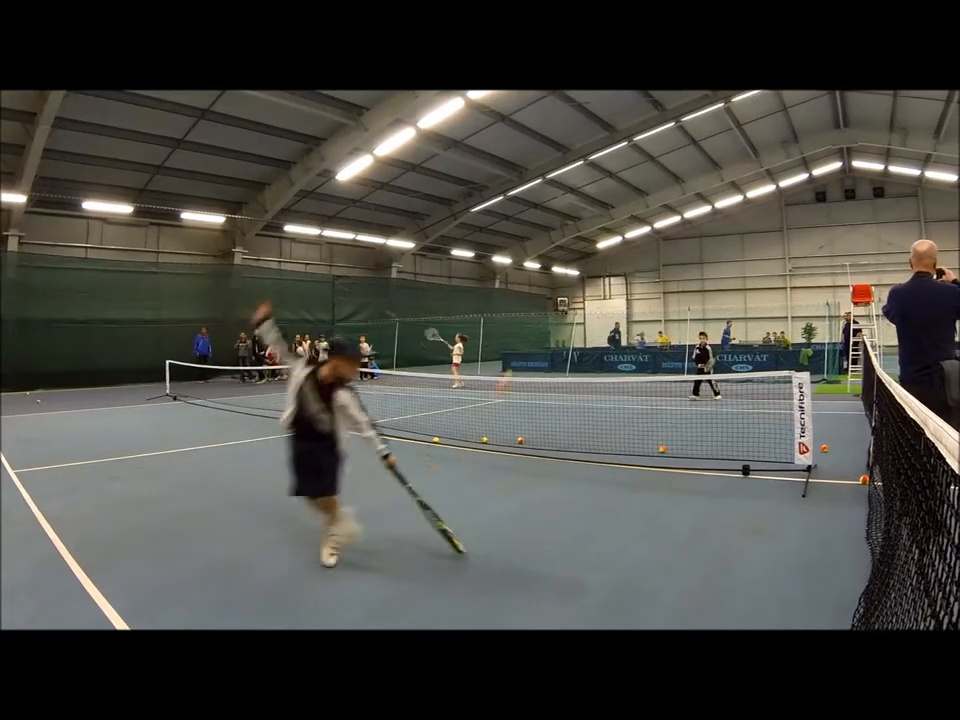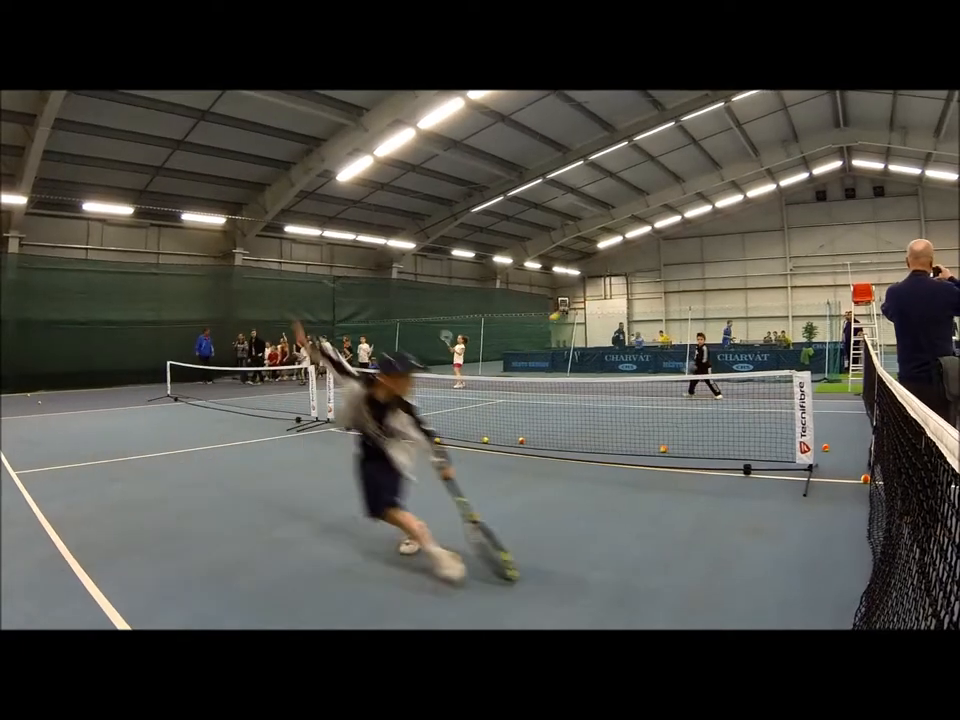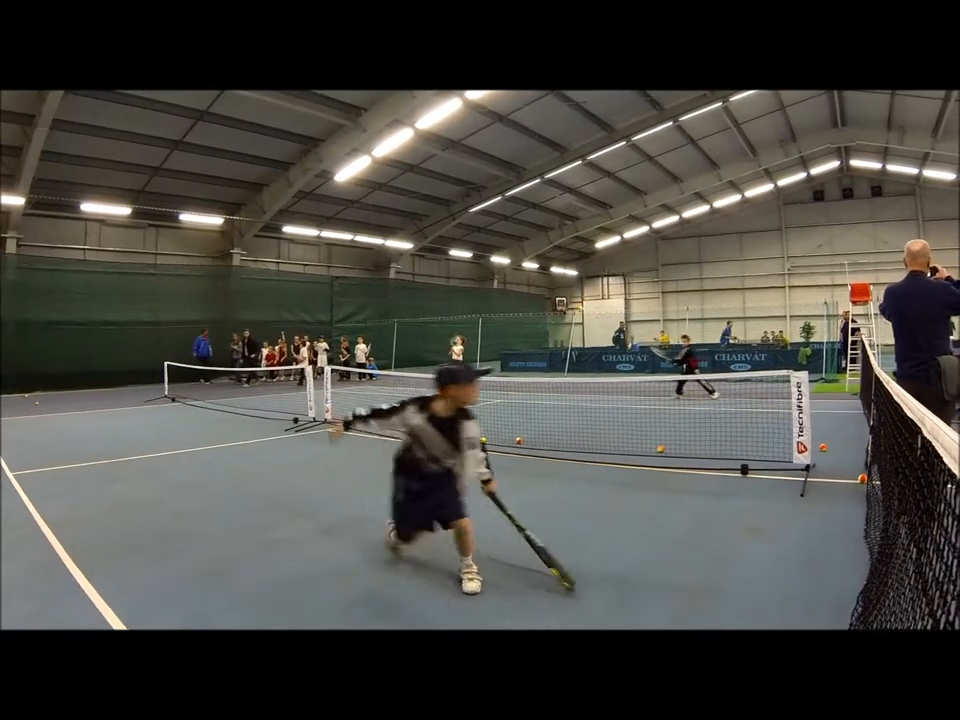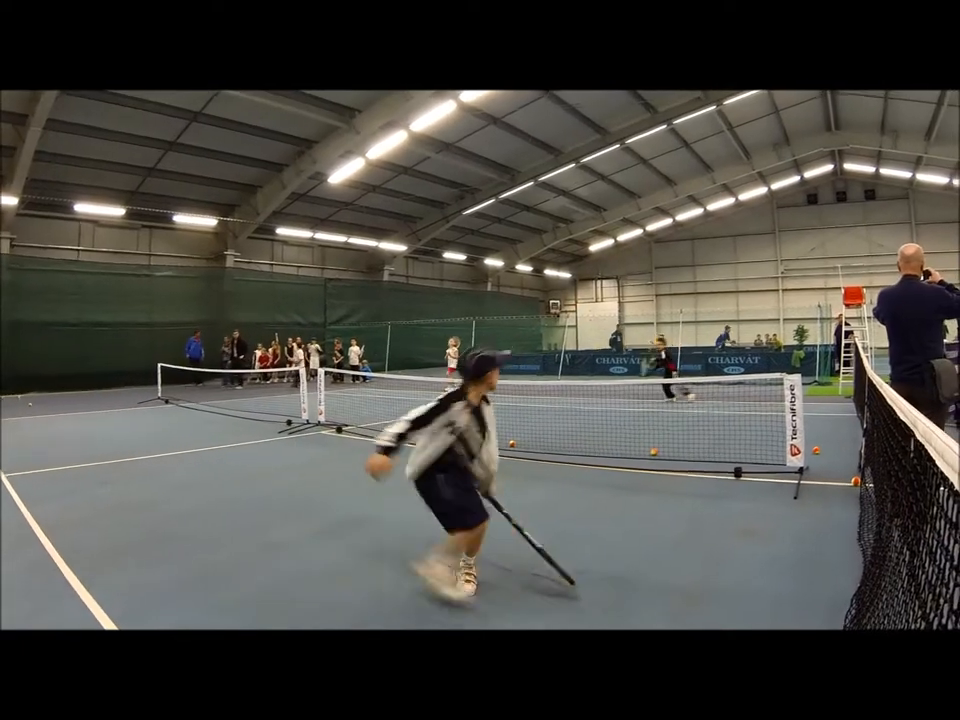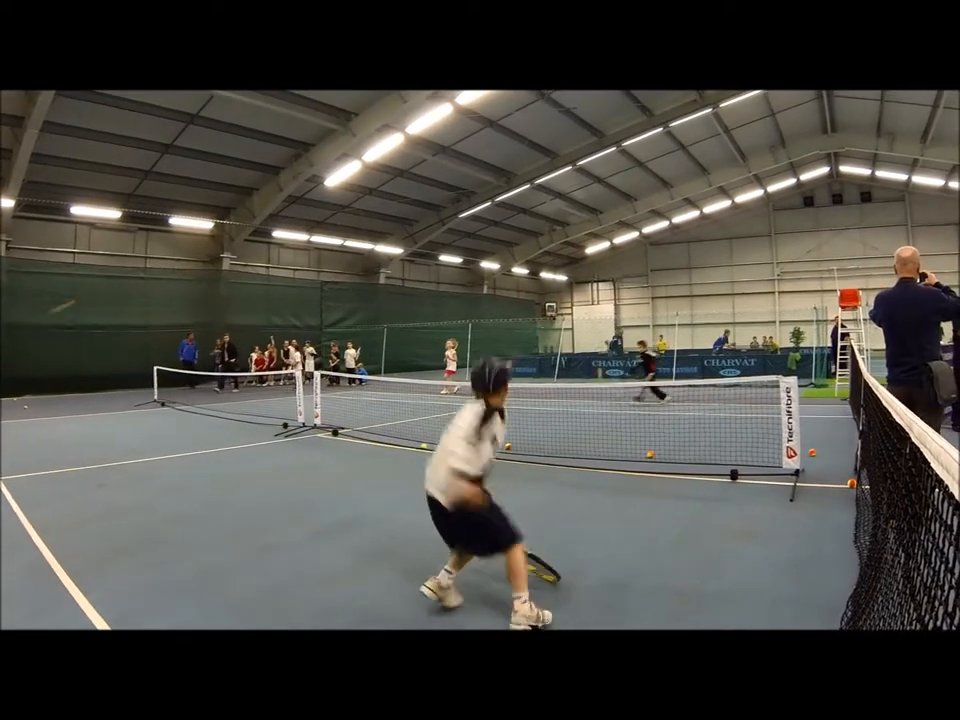
dt=0.2s
person 1, frame 1
left shoulder: (344, 395)
right shoulder: (305, 369)
left elbow: (365, 424)
right elbow: (279, 345)
left wrist: (385, 452)
right wrist: (262, 323)
left hip: (327, 445)
right hip: (301, 440)
left knee: (327, 496)
right knee: (311, 495)
left ankle: (332, 537)
right ankle: (338, 518)
person 1, frame 2
left shoulder: (402, 412)
right shoulder: (360, 385)
left elbow: (425, 435)
right elbow: (336, 362)
left wrist: (443, 463)
right wrist: (313, 346)
left hip: (388, 460)
right hip: (369, 456)
left knee: (391, 510)
right knee: (387, 512)
left ankle: (437, 554)
right ankle: (415, 532)
person 1, frame 3
left shoulder: (466, 422)
right shoulder: (415, 409)
left elbow: (476, 449)
right elbow: (378, 414)
left wrist: (486, 477)
right wrist: (346, 424)
left hip: (442, 476)
right hip: (410, 475)
left knee: (459, 522)
right knee: (406, 533)
left ankle: (468, 567)
right ankle: (396, 529)
person 1, frame 4
left shoulder: (485, 407)
right shoulder: (452, 404)
left elbow: (487, 448)
right elbow: (410, 422)
left wrist: (488, 479)
right wrist: (383, 452)
left hip: (459, 472)
right hip: (432, 473)
left knee: (481, 523)
right knee: (470, 523)
left ankle: (466, 567)
right ankle: (438, 568)
person 1, frame 5
left shoulder: (490, 415)
right shoulder: (481, 413)
right elbow: (458, 442)
right wrist: (462, 478)
left hip: (443, 492)
right hip: (457, 492)
left knee: (473, 541)
right knee: (511, 544)
left ankle: (442, 581)
right ankle: (523, 612)
